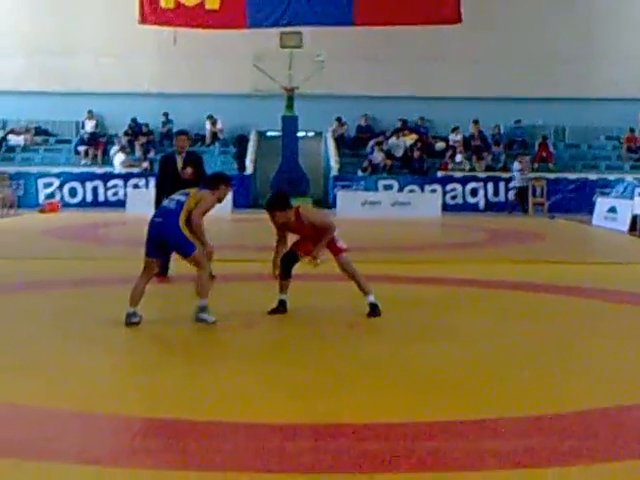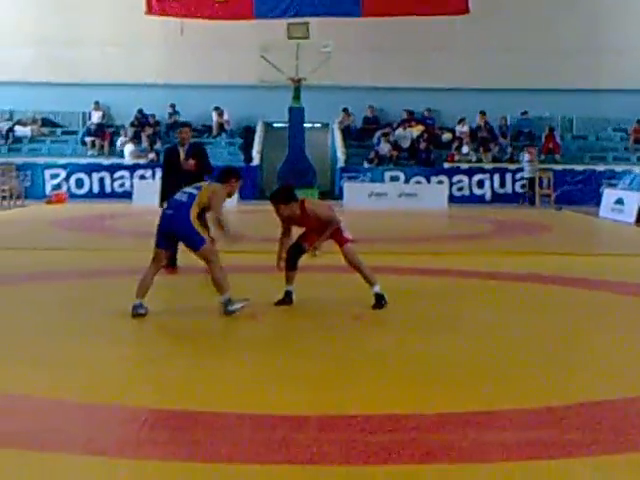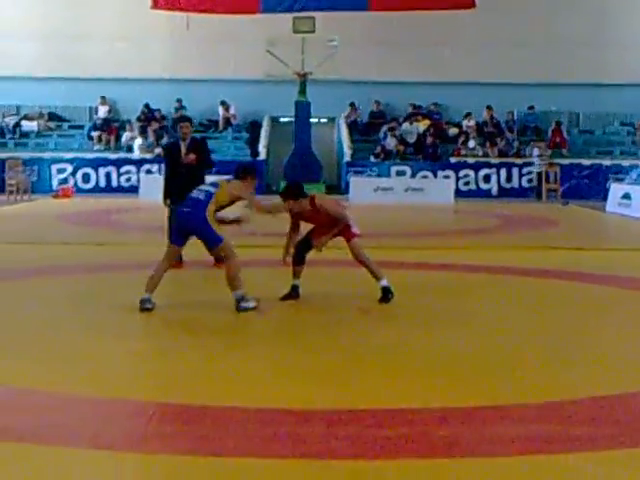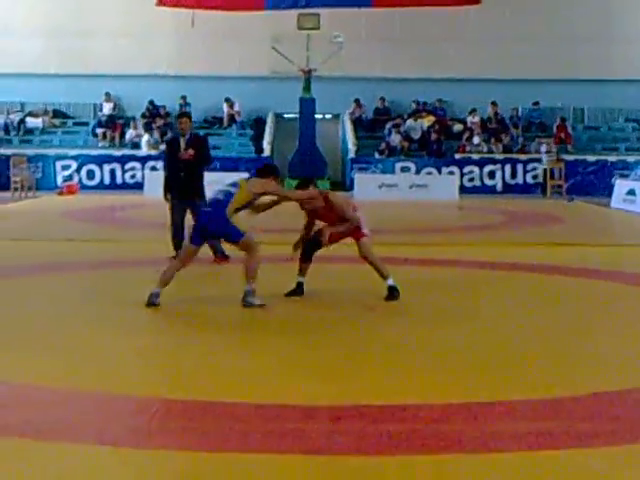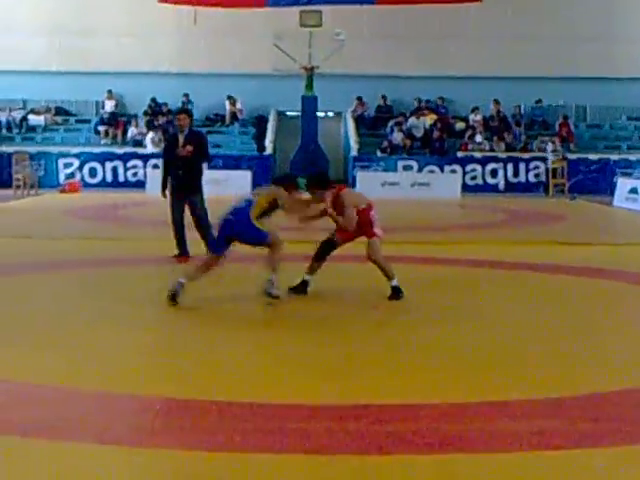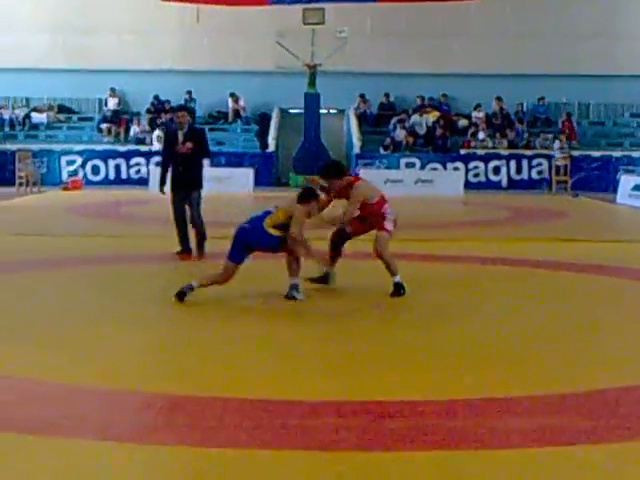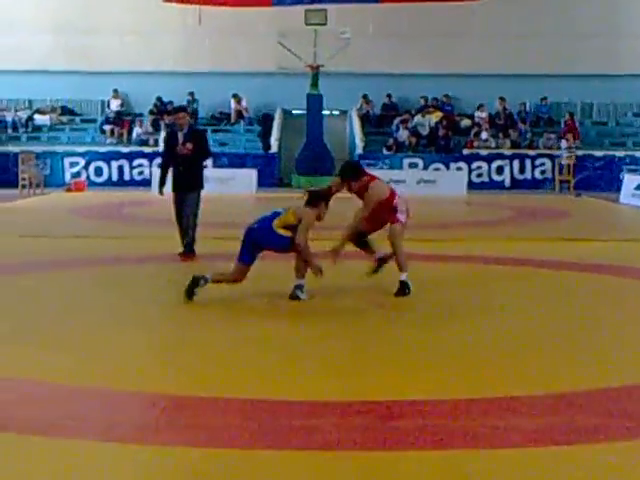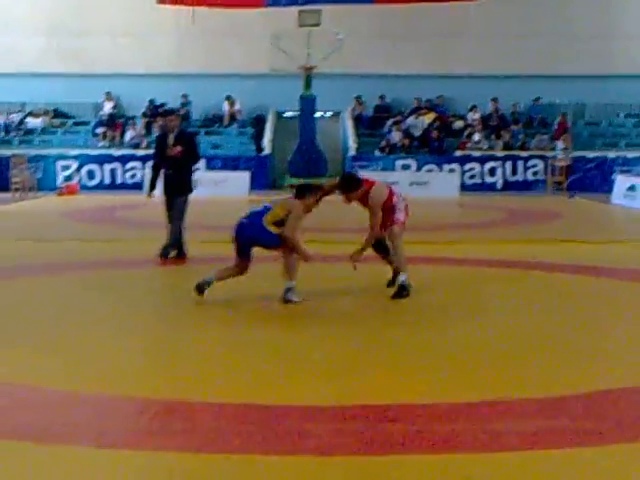
dt=0.1s
person 1, frame 1
left shoulder: (196, 158)
right shoulder: (165, 159)
left elbow: (203, 179)
right elbow: (160, 184)
left wrist: (192, 176)
right wrist: (158, 205)
right ankle: (162, 271)
person 1, frame 2
left shoulder: (199, 150)
right shoulder: (169, 151)
left elbow: (208, 170)
right elbow: (165, 176)
left wrist: (195, 168)
right wrist: (163, 198)
right ankle: (171, 262)
person 1, frame 3
left shoulder: (200, 144)
right shoulder: (170, 146)
left elbow: (209, 164)
right elbow: (168, 171)
left wrist: (194, 162)
right wrist: (166, 194)
right hip: (177, 193)
right knee: (174, 226)
right ankle: (176, 258)
person 1, frame 4
left shoulder: (200, 140)
right shoulder: (171, 142)
left elbow: (207, 160)
right elbow: (168, 167)
left wrist: (190, 158)
right wrist: (166, 189)
left hip: (195, 188)
right hip: (177, 189)
right knee: (176, 224)
left ankle: (219, 252)
right ankle: (180, 253)
person 1, frame 5
left shoulder: (198, 136)
right shoulder: (170, 138)
left elbow: (205, 156)
right elbow: (166, 163)
left wrist: (189, 154)
right wrist: (164, 185)
left hip: (193, 185)
right hip: (176, 185)
left knee: (201, 218)
right knee: (177, 221)
right ankle: (183, 251)
person 1, frame 6
left shoulder: (198, 133)
right shoulder: (169, 134)
left elbow: (206, 153)
right elbow: (166, 159)
left wrist: (189, 152)
right wrist: (162, 181)
left hip: (193, 181)
right hip: (177, 181)
left knee: (194, 215)
right knee: (179, 217)
left ankle: (200, 246)
right ankle: (185, 248)
person 1, frame 7
left shoulder: (198, 134)
right shoulder: (170, 135)
left elbow: (206, 154)
right elbow: (166, 160)
left wrist: (189, 153)
right wrist: (162, 182)
left hip: (193, 182)
right hip: (178, 182)
left knee: (190, 216)
right knee: (180, 218)
left ankle: (189, 248)
right ankle: (188, 249)
person 1, frame 8
left shoulder: (188, 137)
right shoulder: (161, 138)
left elbow: (195, 158)
right elbow: (157, 163)
left wrist: (179, 155)
right wrist: (152, 185)
left hip: (182, 185)
right hip: (169, 185)
left knee: (176, 219)
right knee: (173, 220)
left ankle: (167, 252)
right ankle: (180, 252)
person 2, frame 1
left shoulder: (192, 194)
right shoulder: (209, 196)
right elbow: (195, 218)
left wrist: (201, 246)
right wrist: (206, 244)
left hip: (156, 225)
right hip: (173, 227)
left knee: (147, 274)
right knee: (204, 265)
left ankle: (132, 314)
right ankle: (202, 310)
person 2, frame 2
left shoulder: (203, 188)
right shoulder: (220, 190)
right elbow: (215, 215)
left wrist: (208, 239)
right wrist: (227, 233)
left hip: (167, 217)
right hip: (184, 220)
left knee: (155, 266)
right knee: (213, 259)
left ankle: (138, 305)
right ankle: (228, 302)
person 2, frame 3
left shoulder: (221, 186)
right shoulder: (239, 187)
right elbow: (259, 206)
left wrist: (231, 221)
right wrist: (279, 207)
left hip: (181, 214)
right hip: (199, 218)
left knee: (167, 261)
right knee: (230, 256)
left ankle: (146, 299)
right ankle: (241, 300)
person 2, frame 4
left shoulder: (242, 184)
right shoulder: (261, 184)
left elbow: (255, 209)
right elbow: (289, 194)
left wrist: (277, 201)
right wrist: (308, 194)
left hip: (204, 215)
right hip: (220, 218)
left knee: (182, 260)
right knee: (252, 249)
left ankle: (155, 294)
right ankle: (249, 295)
person 2, frame 5
left shoulder: (266, 193)
right shoulder: (279, 192)
right elbow: (288, 206)
left hip: (228, 223)
right hip: (242, 223)
left knee: (207, 264)
right knee: (276, 243)
left ankle: (180, 285)
right ankle: (271, 285)
person 2, frame 6
left shoulder: (290, 208)
right shoulder: (300, 210)
right elbow: (294, 234)
right wrist: (311, 252)
left hip: (242, 232)
right hip: (258, 232)
left knee: (224, 276)
right knee: (294, 248)
left ankle: (191, 287)
right ankle: (294, 289)
person 2, frame 7
left shoulder: (298, 211)
right shoulder: (309, 215)
right elbow: (299, 241)
right wrist: (313, 263)
left hip: (252, 232)
right hip: (266, 232)
left knee: (236, 276)
right knee: (302, 250)
left ankle: (203, 280)
right ankle: (298, 289)
person 2, frame 8
left shoulder: (290, 202)
right shoulder: (299, 207)
right elbow: (288, 234)
right wrist: (302, 252)
left hip: (242, 228)
right hip: (254, 226)
left knee: (240, 269)
right knee: (292, 251)
left ankle: (209, 281)
right ankle: (289, 292)
person 3, frame 1
left shoulder: (305, 213)
right shoulder: (279, 221)
left elbow: (331, 226)
right elbow: (282, 242)
left wrist: (319, 248)
right wrist: (275, 262)
left hip: (327, 236)
right hip: (309, 238)
left knee: (347, 268)
right knee: (285, 261)
left ankle: (372, 303)
right ankle: (282, 303)
person 3, frame 2
left shoulder: (310, 207)
right shoulder: (285, 215)
left elbow: (335, 221)
right elbow: (286, 234)
left wrist: (320, 240)
right wrist: (280, 254)
left hip: (333, 226)
right hip: (315, 229)
left knee: (352, 260)
right knee: (291, 253)
left ankle: (379, 294)
right ankle: (288, 294)
person 3, frame 3
left shoulder: (320, 203)
right shoulder: (295, 211)
left elbow: (345, 218)
right elbow: (294, 230)
left wrist: (327, 237)
right wrist: (287, 250)
left hip: (342, 223)
right hip: (325, 226)
left knee: (359, 255)
right knee: (299, 248)
left ankle: (386, 288)
right ankle: (295, 289)
person 3, frame 4
left shoulder: (334, 201)
right shoulder: (310, 208)
left elbow: (355, 221)
right elbow: (310, 224)
left wrist: (331, 230)
right wrist: (301, 240)
left hip: (353, 224)
right hip: (338, 225)
left knee: (366, 254)
right knee: (309, 247)
left ankle: (392, 286)
right ankle: (299, 286)
person 3, frame 5
left shoulder: (345, 197)
right shoulder: (329, 196)
left elbow: (350, 226)
right elbow: (326, 212)
left wrist: (331, 213)
right wrist: (310, 217)
left hip: (369, 222)
right hip: (352, 222)
left knee: (373, 255)
right knee: (325, 247)
left ankle: (395, 286)
right ankle: (304, 283)
person 3, frame 6
left shoulder: (357, 190)
right shoulder: (344, 182)
left elbow: (345, 218)
left hip: (384, 216)
right hip: (368, 216)
left knee: (379, 250)
right knee: (338, 237)
left ankle: (398, 283)
right ankle: (328, 274)
person 3, frame 7
left shoulder: (372, 190)
right shoulder: (356, 181)
left elbow: (358, 221)
right elbow: (336, 186)
left wrist: (341, 245)
left hip: (396, 208)
right hip: (379, 210)
left knee: (394, 240)
right knee: (355, 235)
left ankle: (404, 282)
right ankle: (380, 258)
person 3, frame 8
left shoulder: (373, 197)
right shoulder: (350, 185)
left elbow: (375, 230)
left wrist: (359, 251)
left hip: (396, 207)
right hip: (384, 208)
left knee: (394, 240)
right knee: (376, 242)
left ankle: (403, 284)
right ankle: (397, 272)
